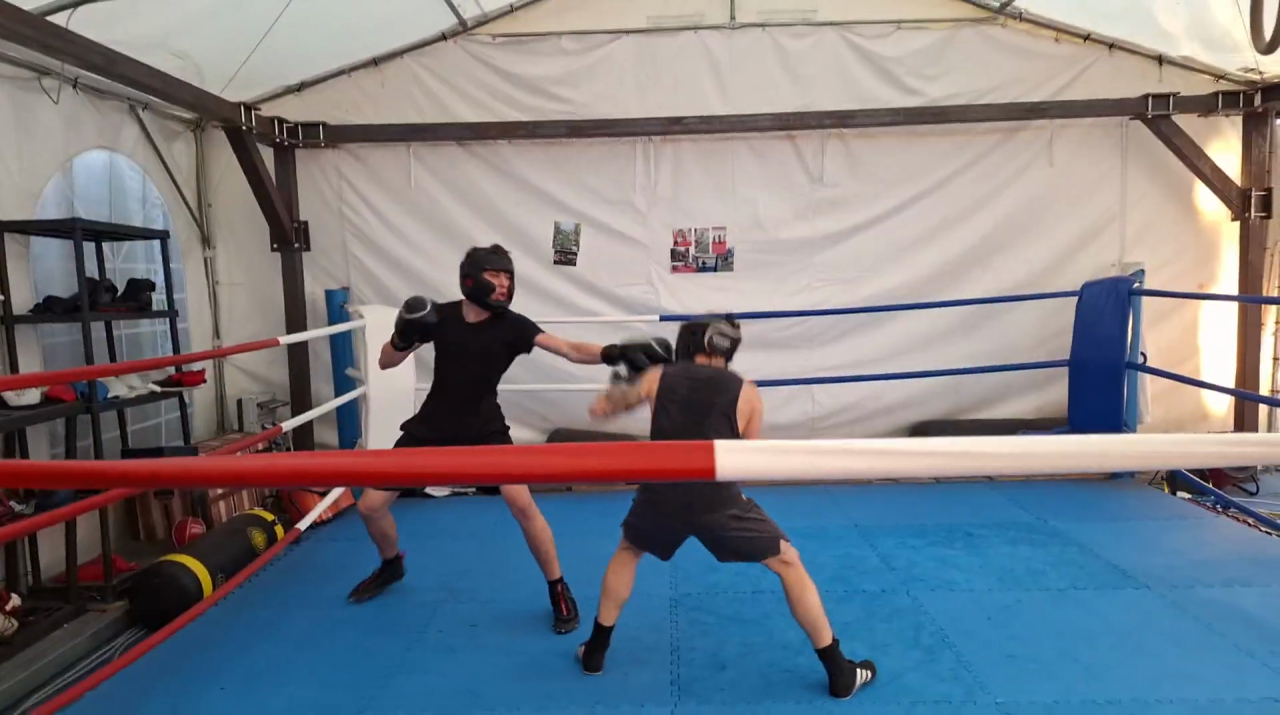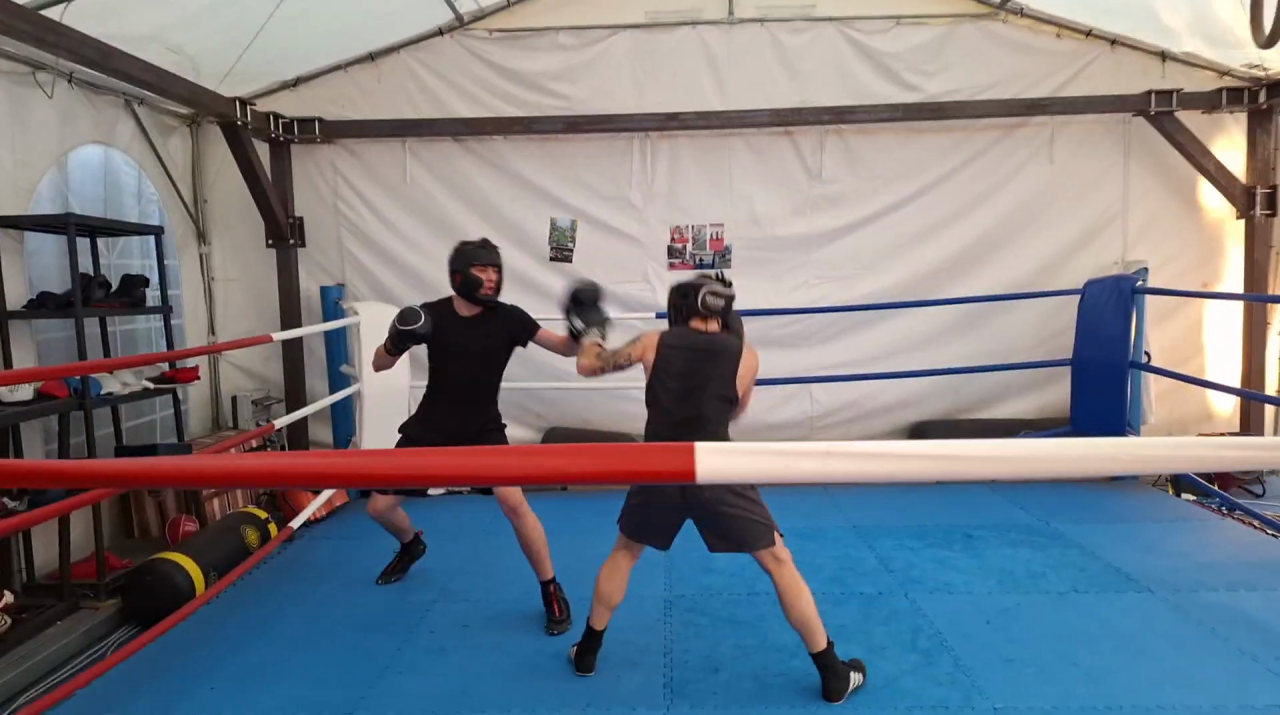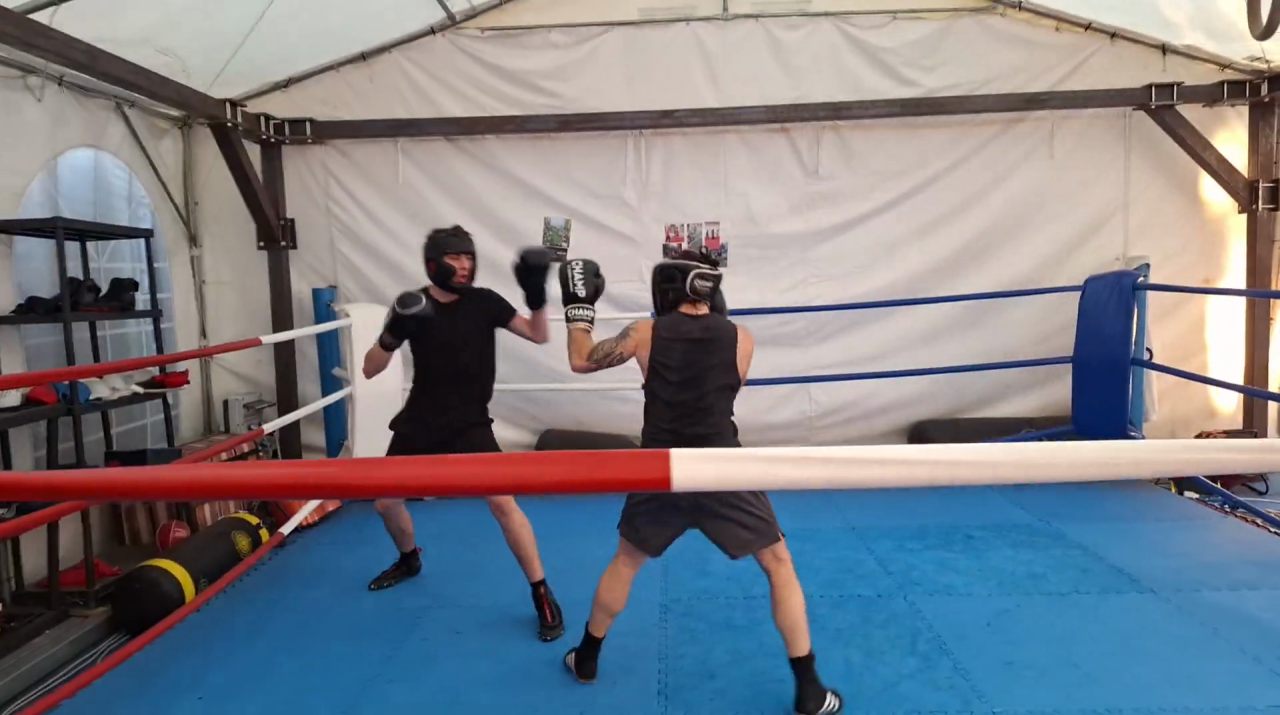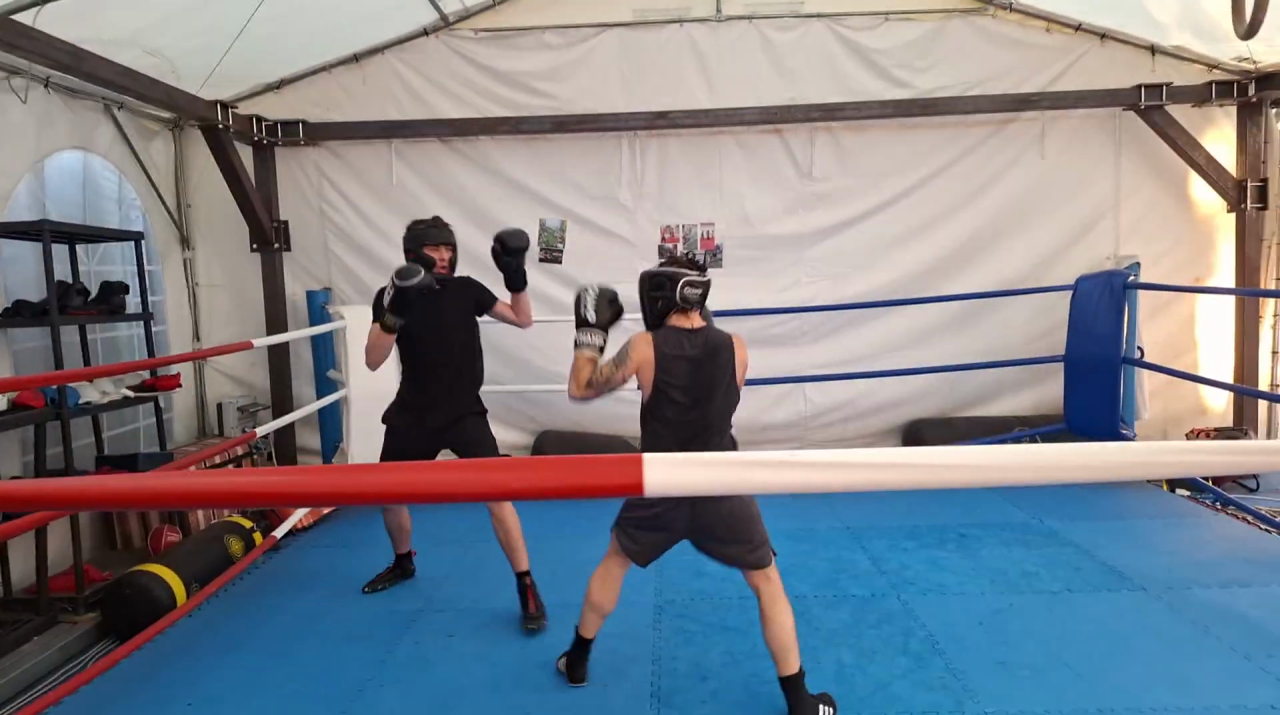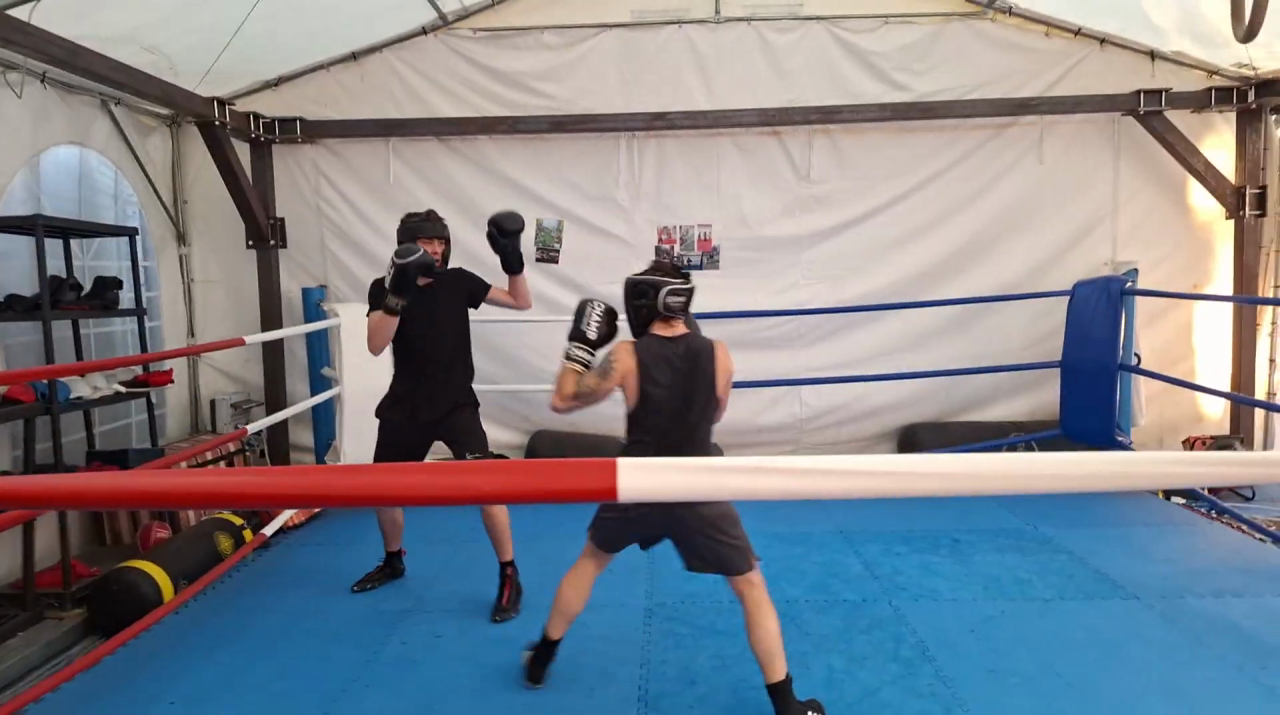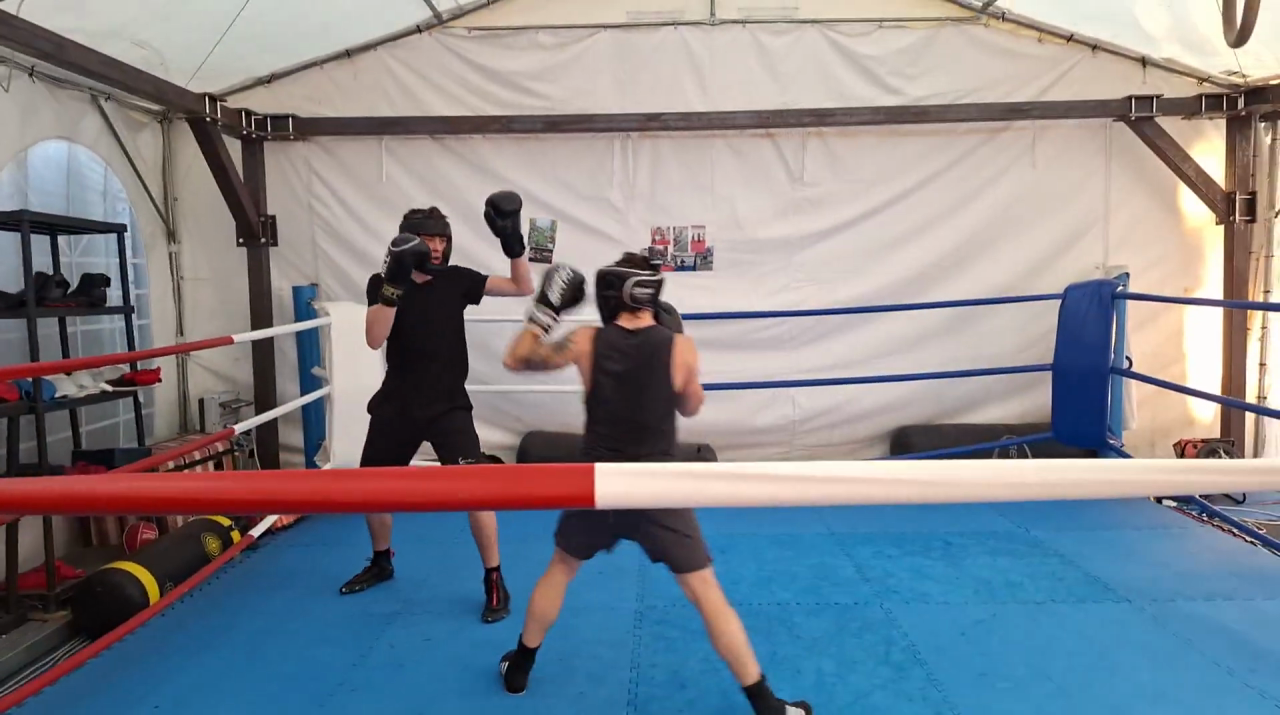
dt=0.1s
person 1, frame 1
left shoulder: (661, 376)
right shoulder: (746, 392)
left elbow: (600, 409)
left wrist: (624, 386)
left hip: (659, 494)
right hip: (715, 499)
left knee: (629, 552)
right knee: (789, 565)
left ankle: (596, 650)
right ankle: (839, 670)
person 1, frame 2
left shoulder: (656, 342)
right shoulder: (744, 355)
left elbow: (588, 365)
left wrist: (587, 324)
right hip: (716, 476)
left knee: (625, 551)
right knee: (778, 561)
left ankle: (588, 650)
right ankle: (832, 671)
person 1, frame 3
left shoulder: (646, 331)
right shoulder: (740, 338)
left elbow: (581, 361)
left wrist: (577, 306)
left knee: (626, 561)
right knee: (779, 566)
left ankle: (587, 656)
person 1, frame 4
left shoulder: (644, 347)
right shoulder: (735, 349)
left elbow: (580, 389)
left wrist: (590, 332)
right hip: (719, 488)
left knee: (615, 559)
right knee: (768, 584)
left ankle: (577, 658)
person 1, frame 5
left shoulder: (627, 357)
right shoulder: (717, 355)
left elbow: (562, 402)
left wrist: (581, 344)
right hip: (698, 494)
left knee: (589, 561)
right knee: (751, 591)
left ankle: (542, 658)
person 1, frame 6
left shoulder: (589, 342)
right shoulder: (680, 348)
left elbow: (516, 360)
left wrist: (546, 308)
left knee: (562, 566)
right knee: (707, 594)
left ankle: (519, 667)
person 2, frame 1
left shoulder: (512, 325)
right shoulder: (441, 316)
left elbow: (568, 349)
right elbow: (386, 363)
left wrist: (617, 351)
right wrist: (402, 338)
left hip: (483, 428)
right hip: (433, 425)
left knee: (520, 503)
right knee: (370, 504)
left ankle: (558, 590)
right ankle: (391, 565)
person 2, frame 2
left shoulder: (504, 318)
right shoulder: (430, 314)
left elbow: (561, 346)
right elbow: (379, 366)
right wrist: (396, 343)
left hip: (480, 427)
right hip: (428, 426)
left knee: (513, 501)
right knee: (380, 506)
left ankle: (550, 591)
right ankle: (412, 545)
person 2, frame 3
left shoulder: (484, 302)
right shoulder: (407, 307)
left elbow: (539, 335)
right elbow: (371, 370)
left wrist: (536, 295)
right wrist: (391, 335)
left hip: (470, 422)
right hip: (419, 422)
left knee: (501, 500)
right knee: (386, 501)
left ankle: (542, 594)
right ankle: (409, 559)
person 2, frame 4
left shoulder: (467, 290)
right shoulder: (391, 297)
left elbow: (522, 320)
right elbow: (373, 361)
left wrist: (516, 275)
right wrist: (393, 312)
left hip: (464, 411)
right hip: (412, 414)
left ankle: (526, 586)
right ankle: (404, 563)
person 2, frame 5
left shoulder: (459, 282)
right shoulder: (384, 288)
left elbow: (521, 302)
right elbow: (376, 346)
left wrist: (512, 258)
right wrist: (398, 292)
left hip: (457, 404)
right hip: (406, 407)
left ankle: (508, 576)
right ankle: (393, 561)
person 2, frame 6
left shoulder: (458, 280)
right shoulder: (382, 283)
left elbow: (522, 288)
right elbow: (375, 339)
left wrist: (513, 242)
right wrist: (395, 281)
left hip: (448, 405)
right hip: (396, 405)
left ankle: (494, 580)
right ankle: (381, 562)
